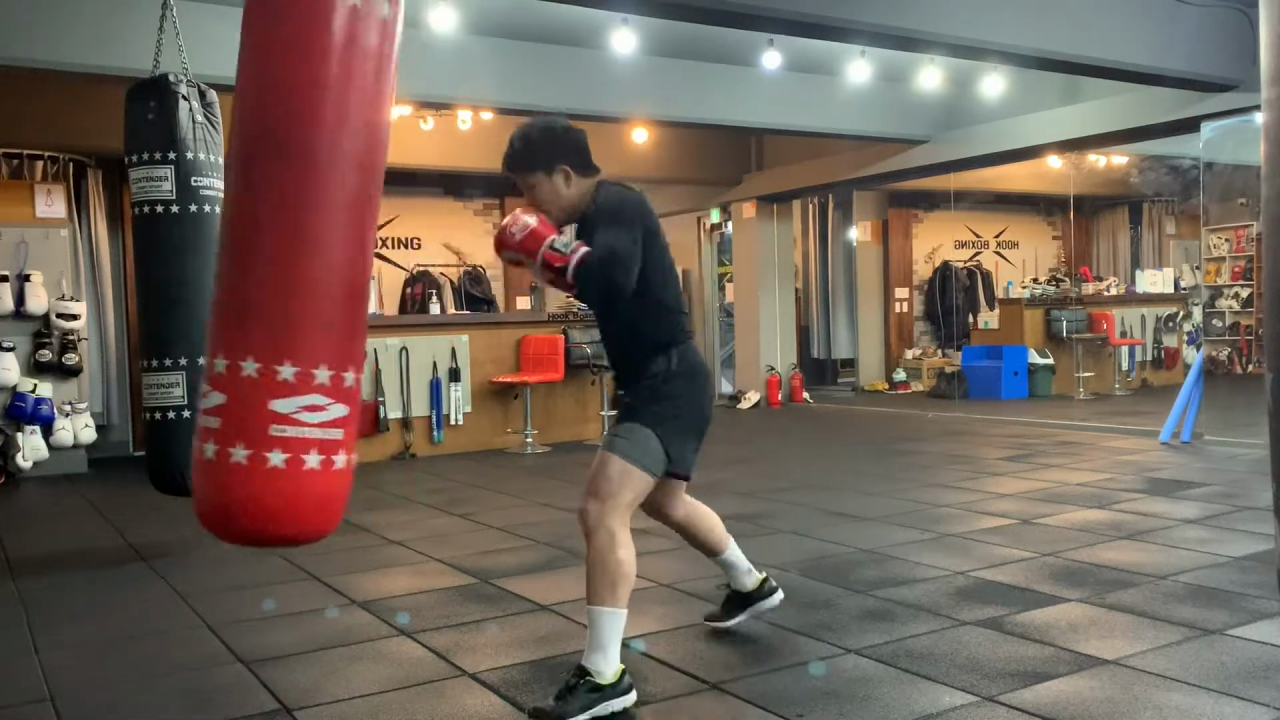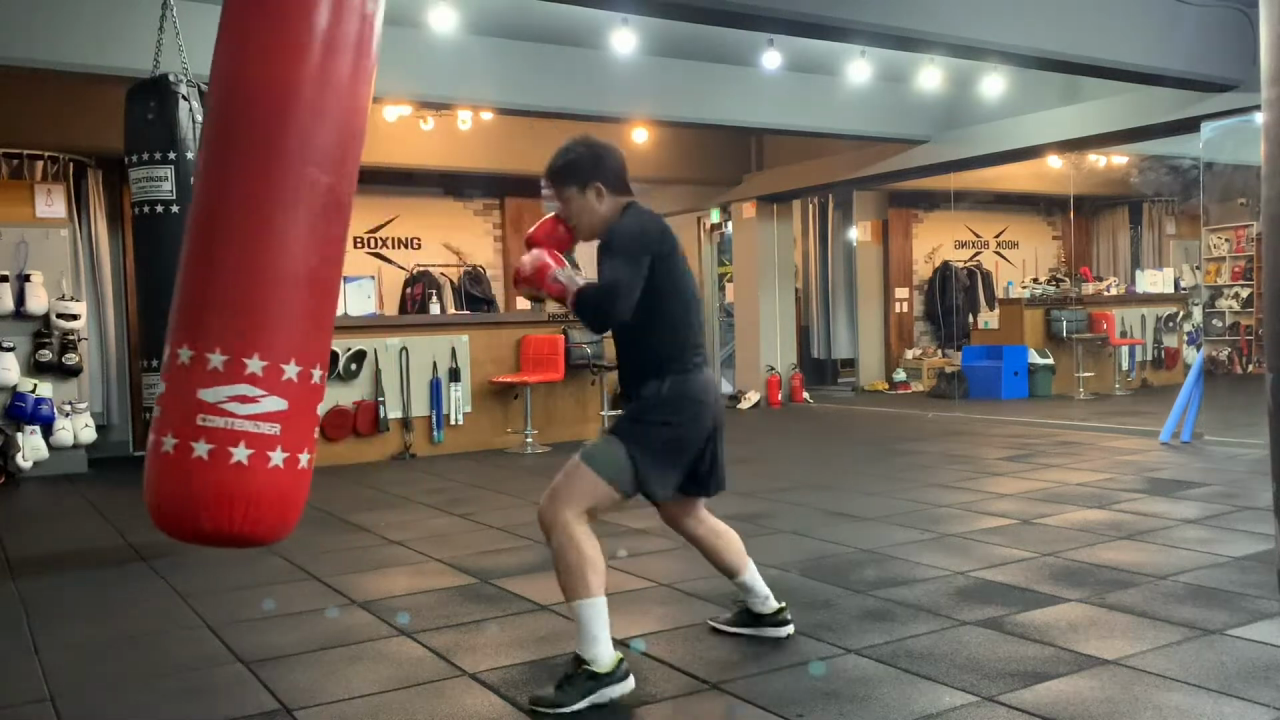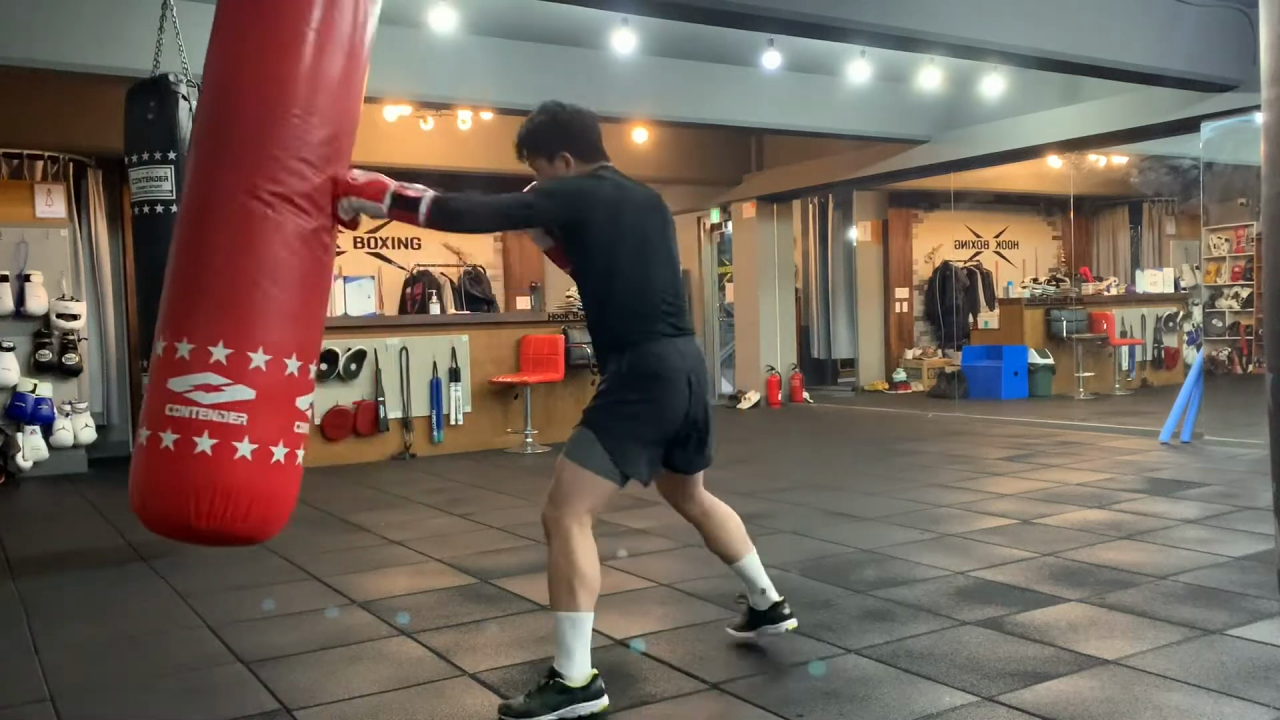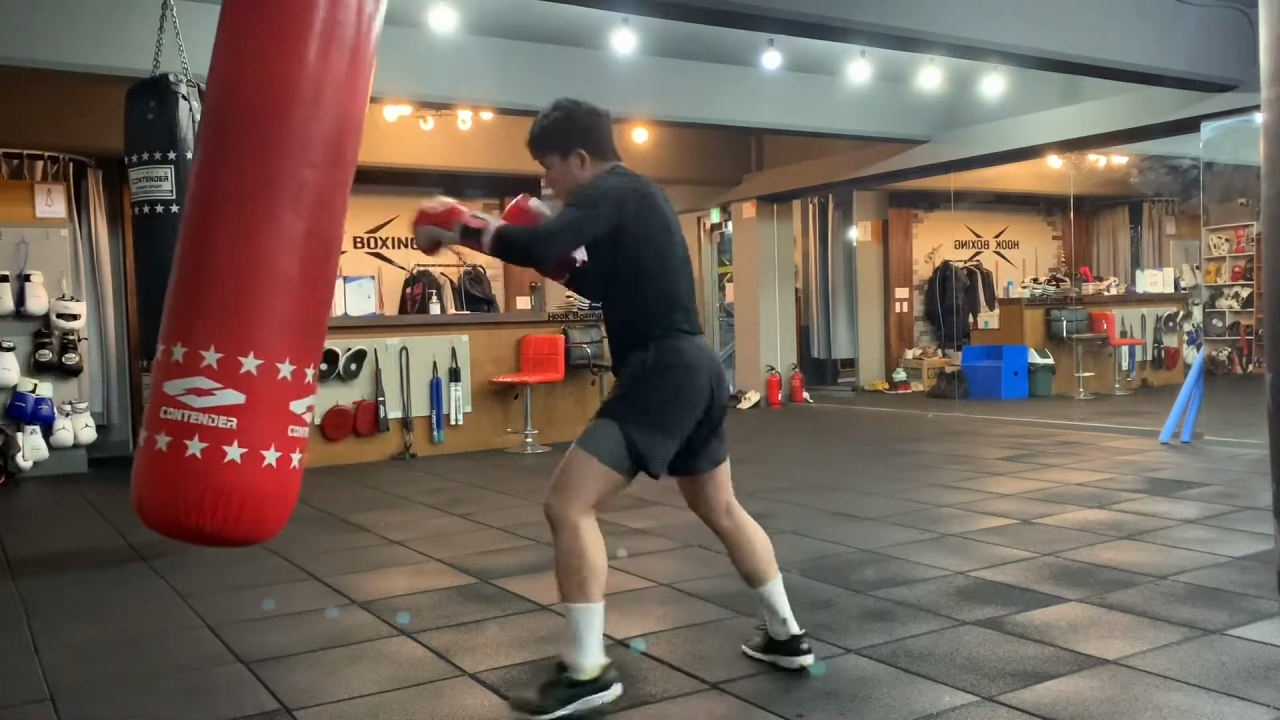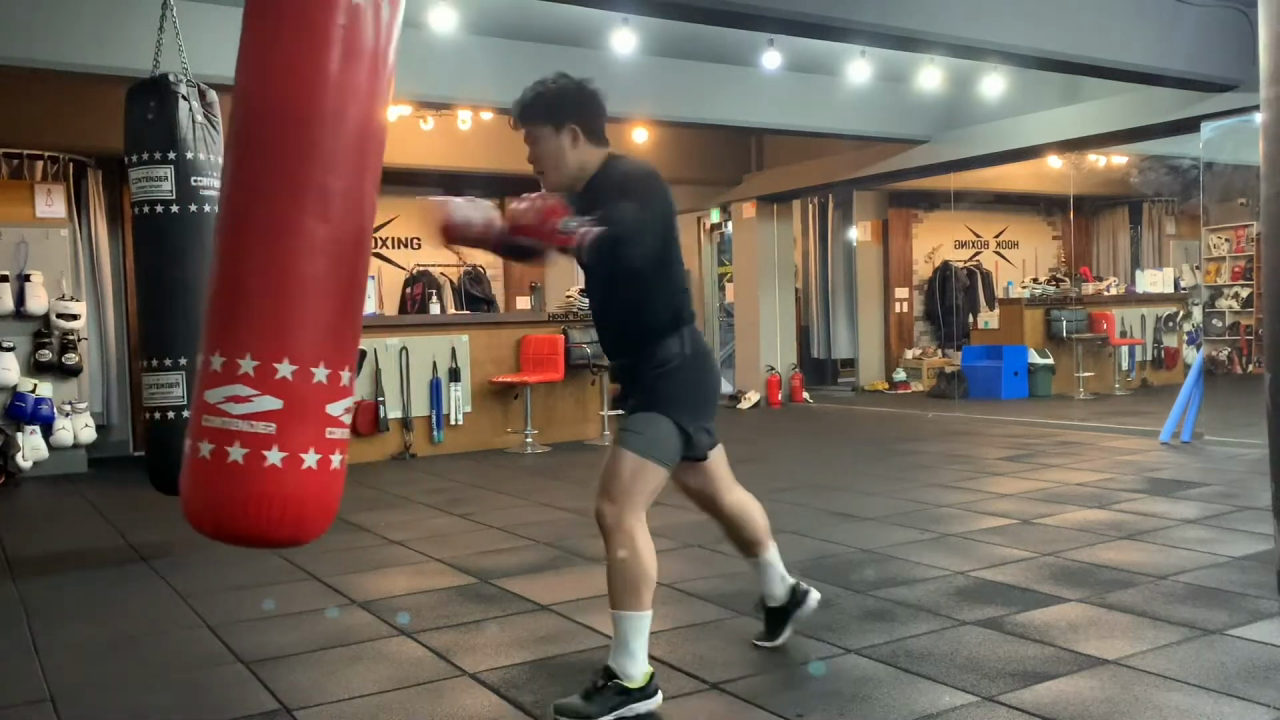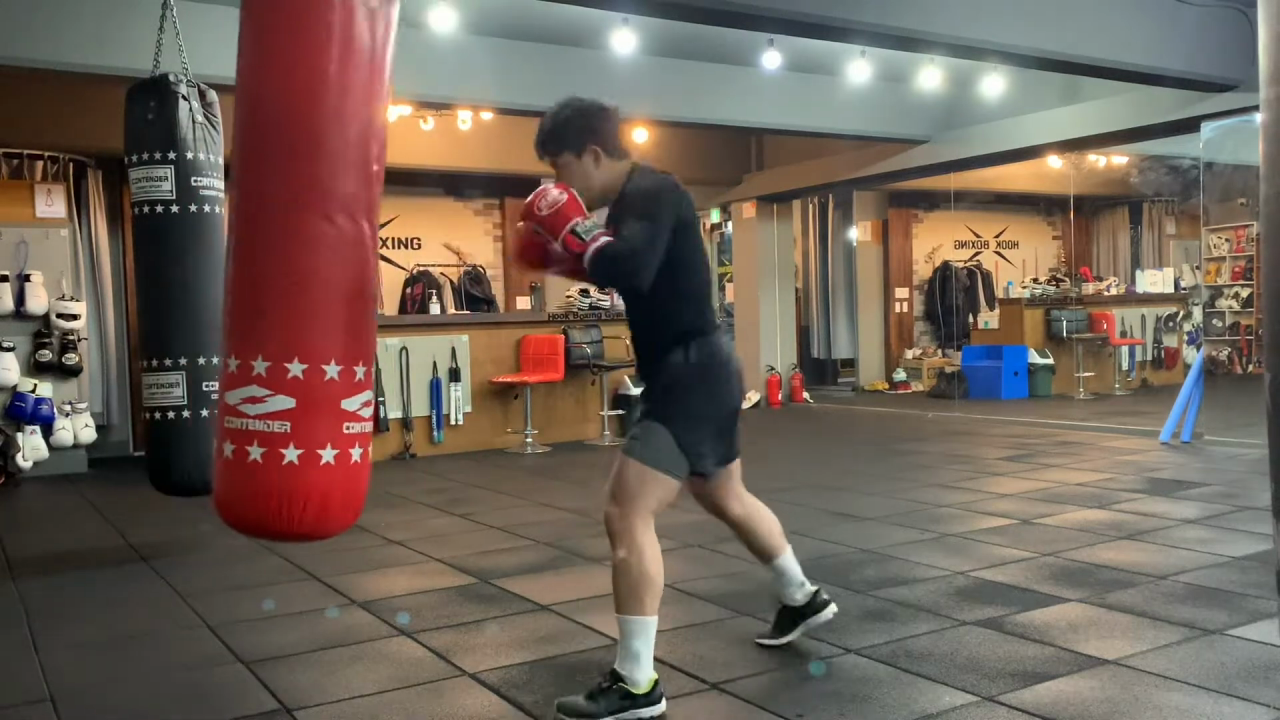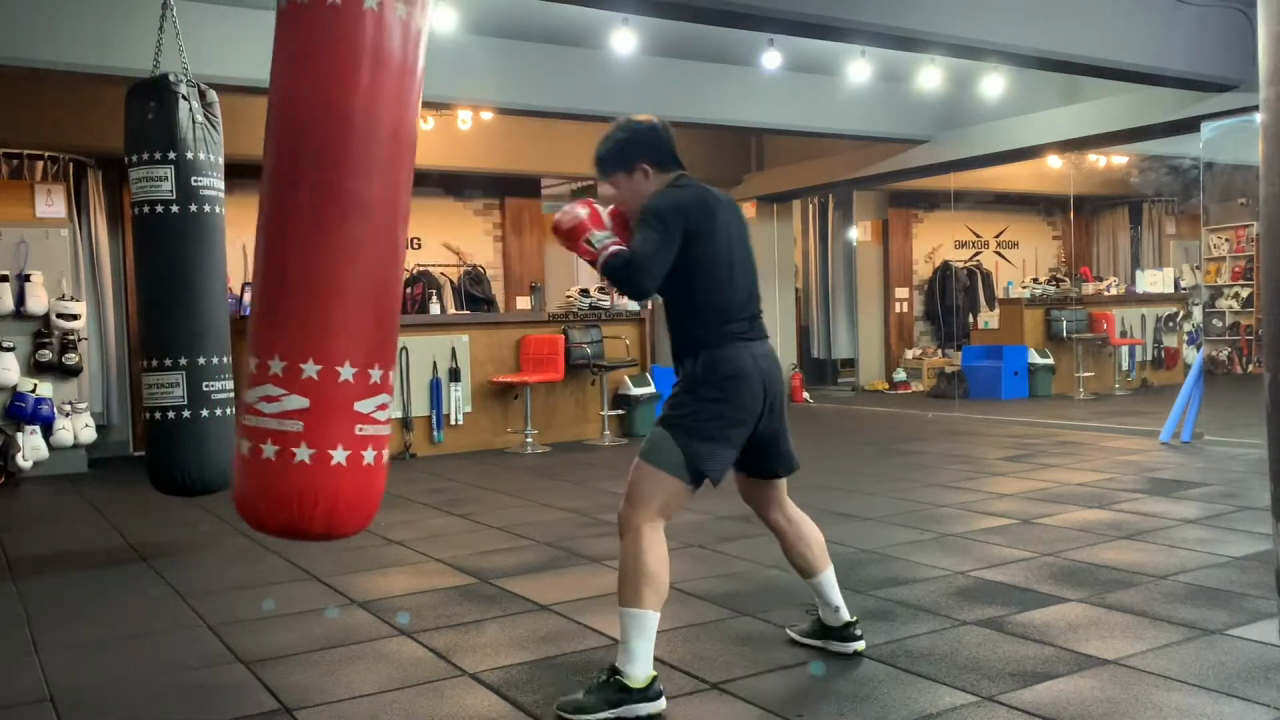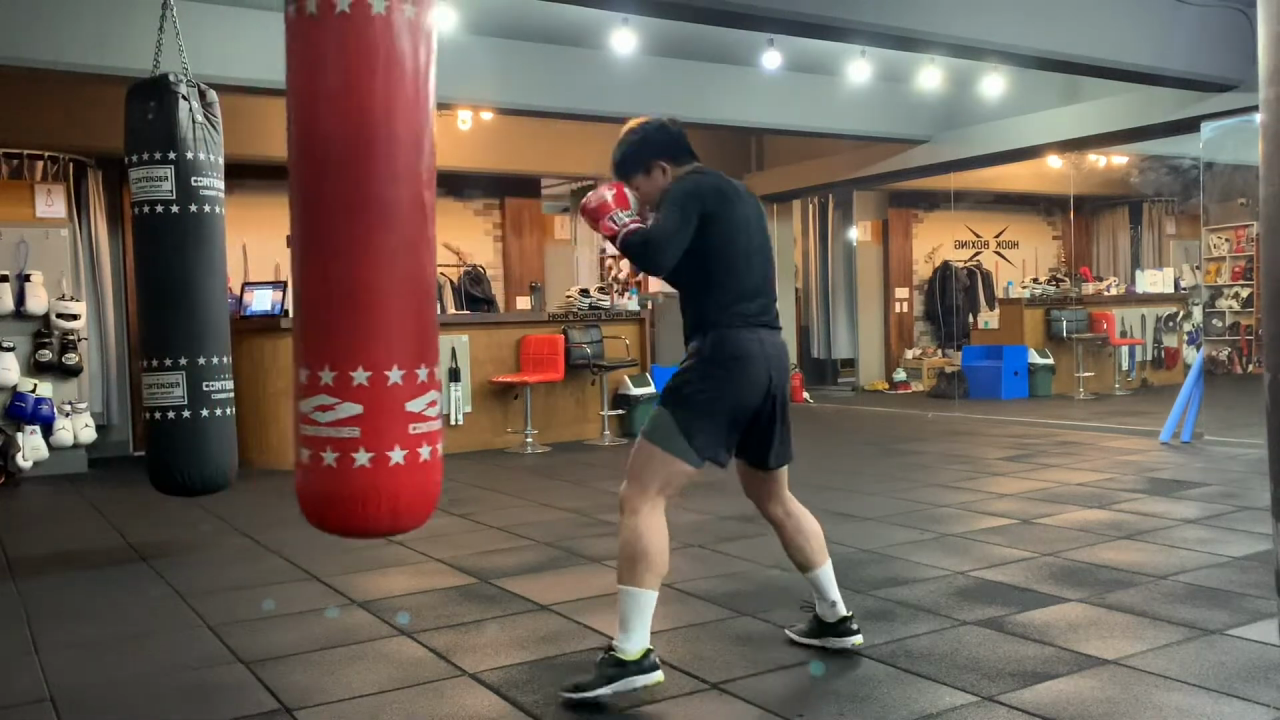
dt=0.2s
person 1, frame 1
left shoulder: (618, 207)
right shoulder: (599, 216)
left elbow: (610, 283)
right elbow: (587, 282)
left wrist: (544, 244)
right wrist: (537, 254)
left hip: (670, 380)
right hip: (649, 380)
left knee: (602, 510)
right knee: (665, 502)
right ankle: (751, 585)
person 1, frame 2
left shoulder: (631, 230)
right shoulder: (640, 230)
left elbow: (607, 308)
right elbow: (612, 309)
left wrist: (552, 278)
right wrist: (558, 273)
left hip: (668, 403)
right hip: (691, 397)
left knee: (560, 511)
right knee: (687, 515)
left ankle: (600, 664)
right ankle: (766, 609)
person 1, frame 3
left shoulder: (576, 195)
right shoulder: (647, 199)
left elbow: (481, 212)
left wrist: (384, 196)
right wrist: (564, 250)
left hip: (642, 374)
right hip: (685, 366)
left knee: (565, 516)
right knee: (690, 496)
right ankle: (766, 602)
person 1, frame 4
left shoulder: (608, 194)
right shoulder: (641, 196)
left elbow: (539, 246)
left wrist: (458, 225)
right wrist: (563, 264)
left hip: (660, 371)
right hip: (696, 367)
left knee: (567, 505)
right knee: (719, 507)
left ankle: (587, 670)
right ankle: (786, 634)
person 1, frame 5
left shoulder: (633, 182)
right shoulder: (582, 194)
left elbow: (624, 258)
right elbow: (525, 240)
left wrist: (555, 227)
right wrist: (477, 225)
left hip: (669, 370)
right hip: (643, 369)
left knee: (618, 510)
right knee: (713, 488)
right ankle: (785, 595)
person 1, frame 6
left shoulder: (644, 192)
right shoulder: (639, 199)
left elbow: (628, 273)
right elbow: (600, 261)
left wrist: (569, 229)
right wrist: (554, 245)
left hip: (689, 376)
right hip: (686, 370)
left knee: (626, 516)
right knee: (723, 498)
right ankle: (803, 599)
person 1, frame 7
left shoulder: (670, 204)
right shoulder: (719, 204)
left elbow: (637, 281)
left wrist: (592, 239)
right wrist: (624, 240)
left hip: (715, 377)
right hip: (756, 368)
left knee: (640, 517)
right knee: (772, 505)
right ankle: (838, 621)
person 1, frame 8
left shoulder: (689, 189)
right shoulder: (739, 197)
left elbow: (656, 256)
left wrist: (615, 220)
right wrist: (642, 225)
left hip: (723, 356)
right hip: (767, 354)
left knee: (641, 495)
right knee: (772, 496)
left ankle: (631, 654)
right ankle: (836, 617)
